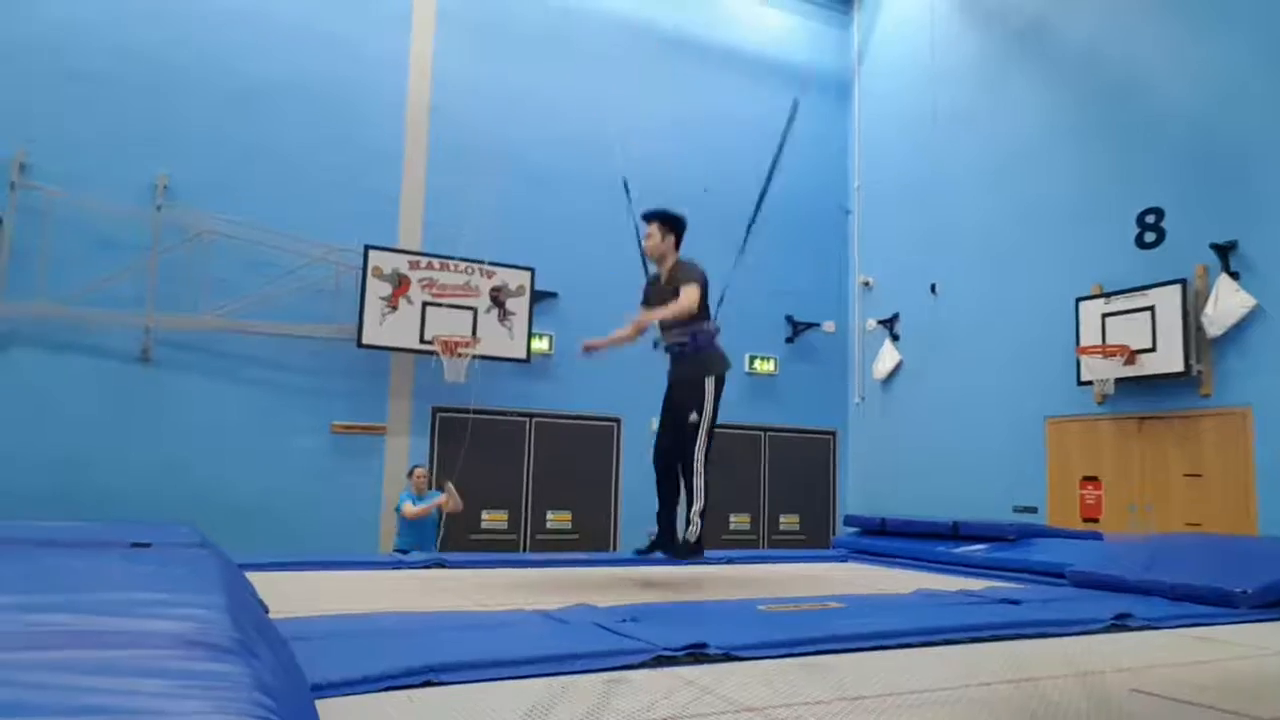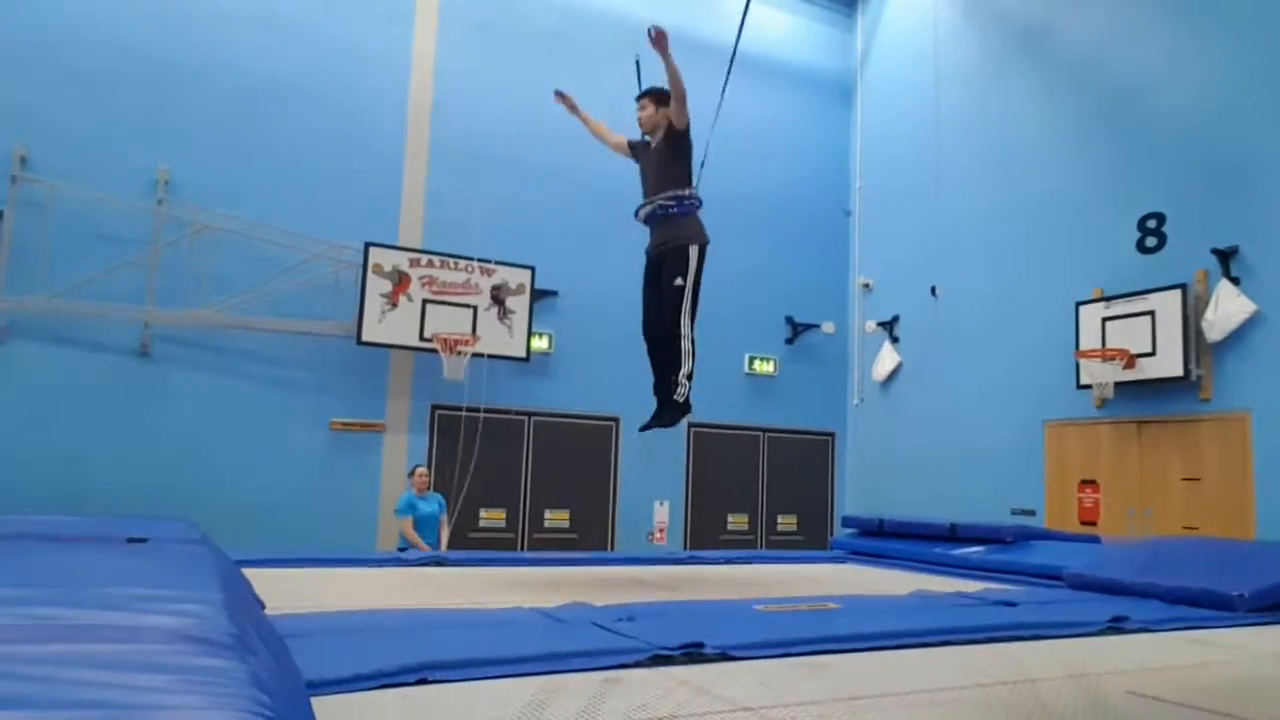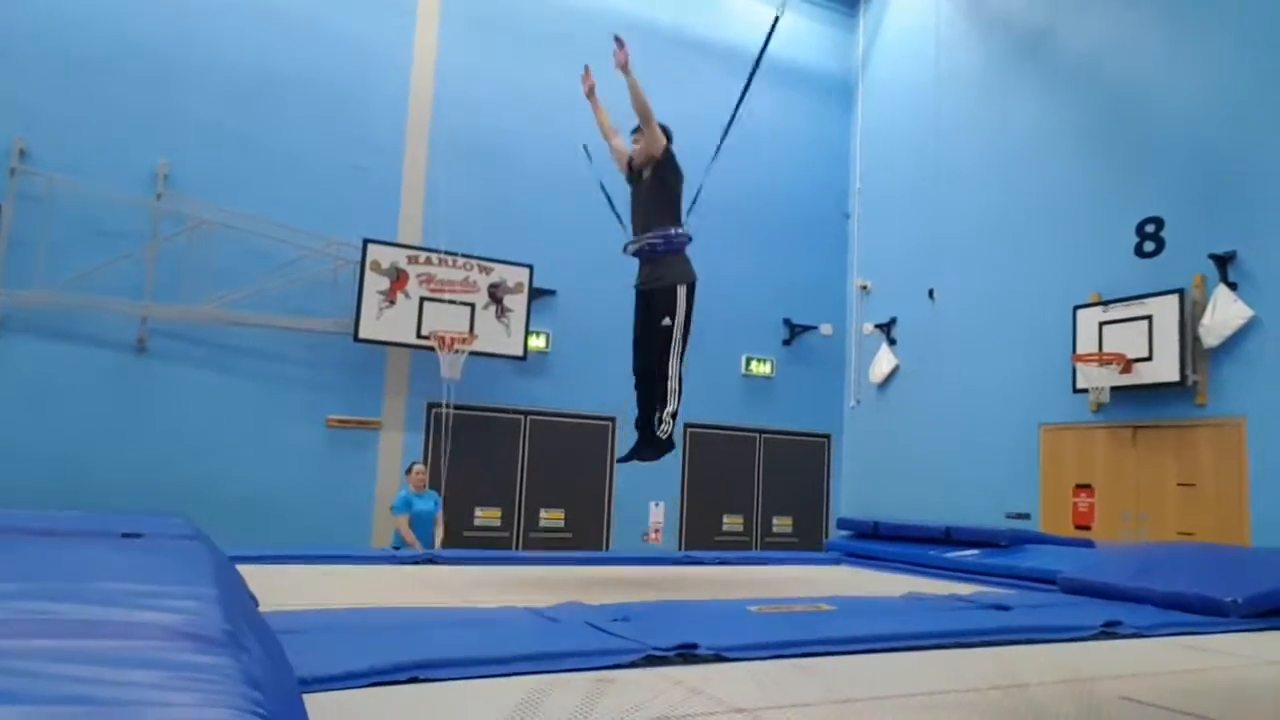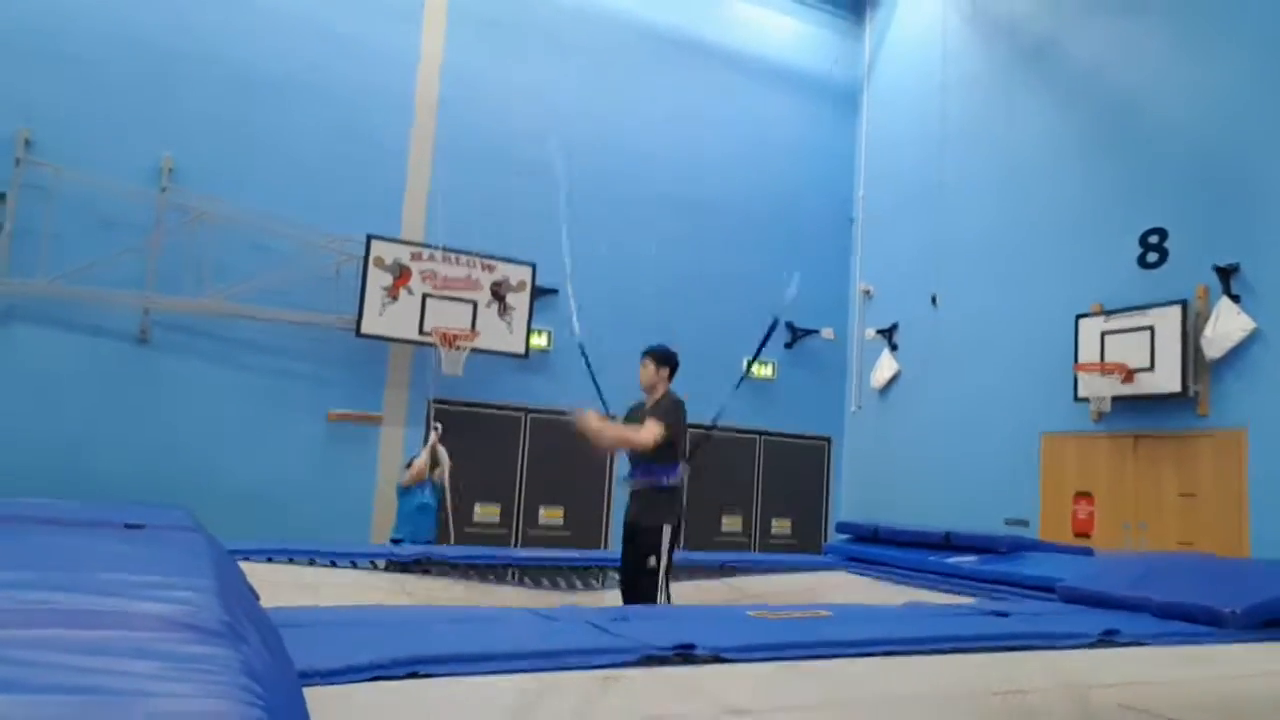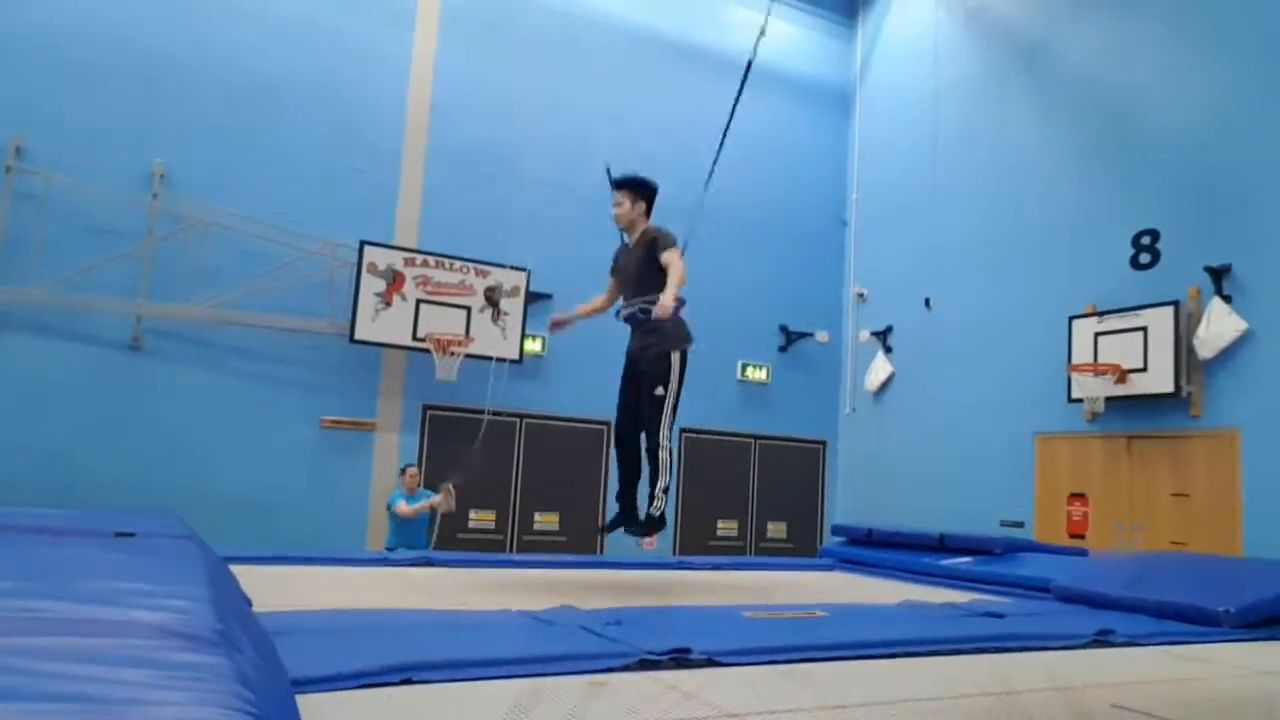
dt=1s
person 1, frame 1
left shoulder: (688, 272)
right shoulder: (653, 284)
left elbow: (691, 302)
right elbow: (636, 328)
left wrist: (655, 315)
right wrist: (604, 342)
left hip: (703, 372)
right hip: (679, 373)
left knee: (691, 459)
right knee: (663, 457)
left ankle: (692, 538)
right ankle: (667, 532)
person 1, frame 2
left shoulder: (677, 135)
right shoulder: (645, 148)
left elbow: (680, 98)
right elbow: (611, 139)
left wrist: (664, 53)
right wrist: (575, 109)
left hip: (685, 238)
right hip: (658, 242)
left knee: (679, 320)
right knee: (653, 324)
left ankle: (681, 394)
right ankle: (664, 399)
person 1, frame 3
left shoulder: (667, 170)
right shoulder: (636, 175)
left elbow: (647, 119)
right elbow: (610, 135)
left wrist: (626, 72)
right wrist: (592, 96)
left hip: (673, 276)
right hip: (647, 277)
left knee: (667, 358)
right knee: (644, 362)
left ankle: (664, 430)
right ankle: (646, 433)
person 1, frame 4
left shoulder: (671, 407)
right shoulder: (637, 411)
left elbow: (646, 441)
right elbow: (612, 444)
left wrist: (599, 427)
right wrist: (596, 428)
left hip: (662, 511)
right hip: (638, 506)
left knee: (654, 582)
right knee: (630, 583)
person 1, frame 5
left shoulder: (657, 238)
right shoulder: (623, 252)
left elbow: (677, 267)
right elbow: (607, 297)
left wrist: (670, 292)
right wrist: (570, 317)
left hip: (665, 343)
right hip: (640, 344)
left knee: (657, 429)
right knee: (625, 430)
left ankle: (656, 512)
right ankle: (627, 508)
